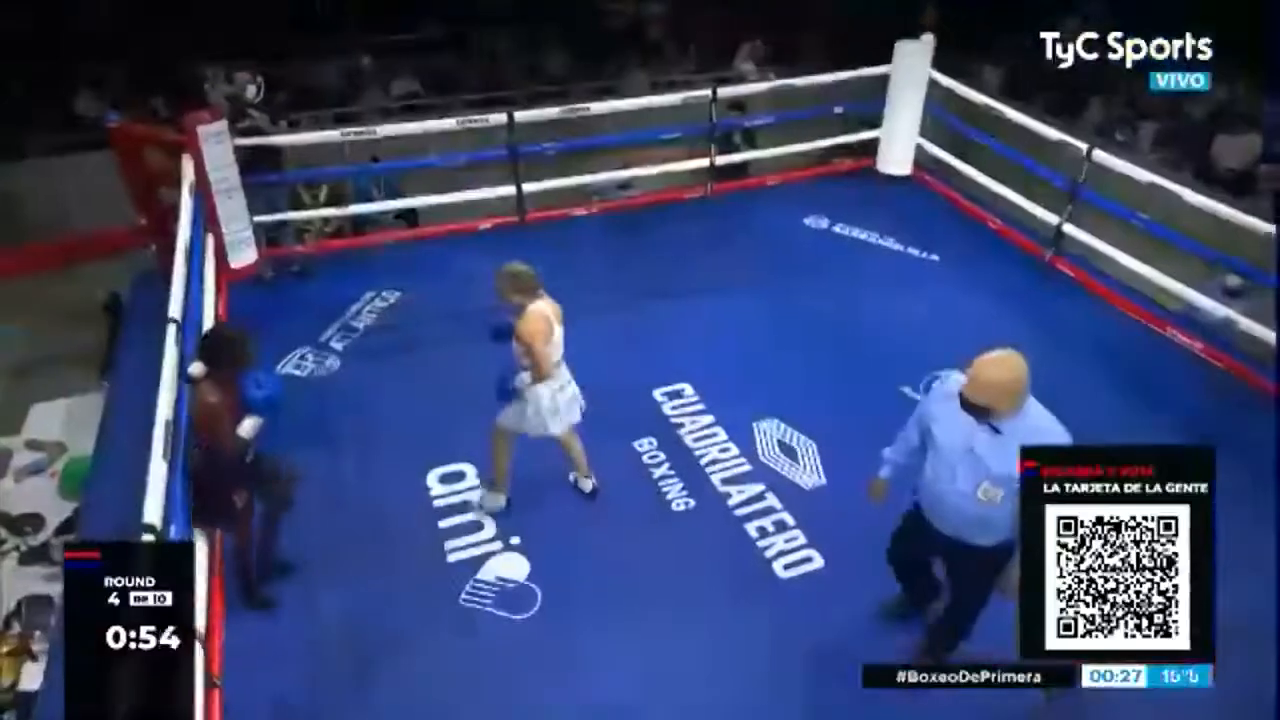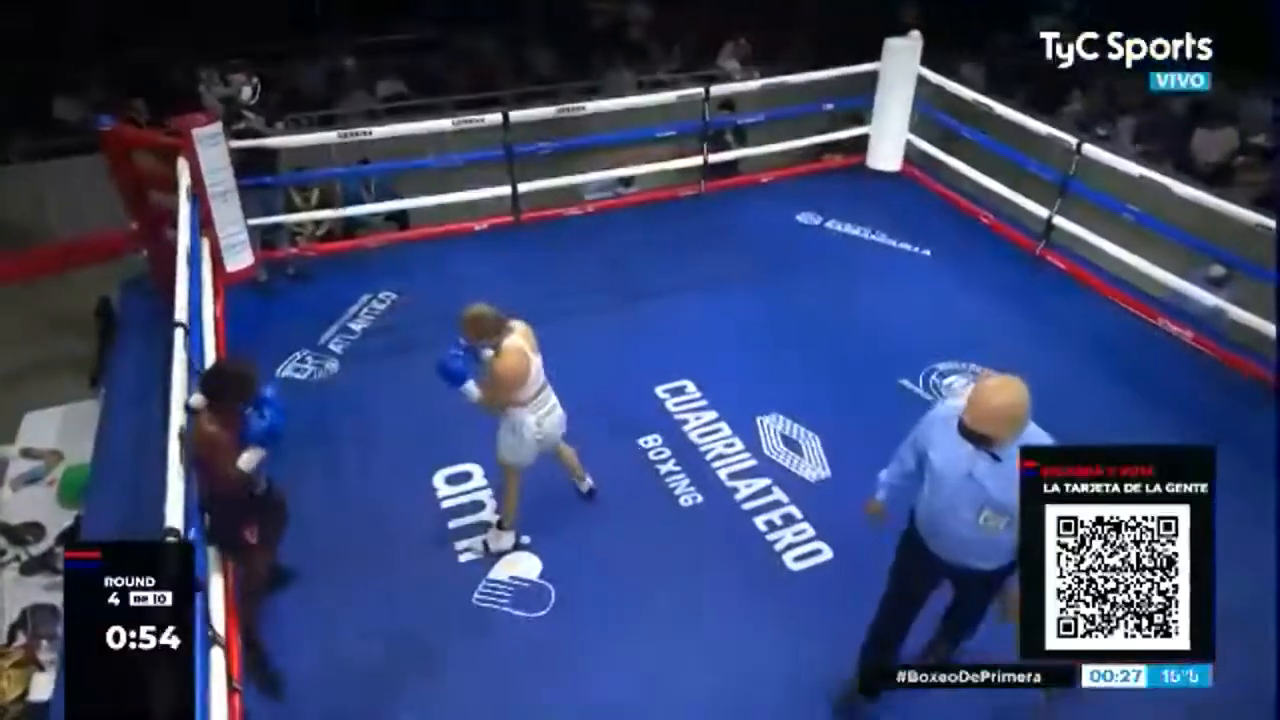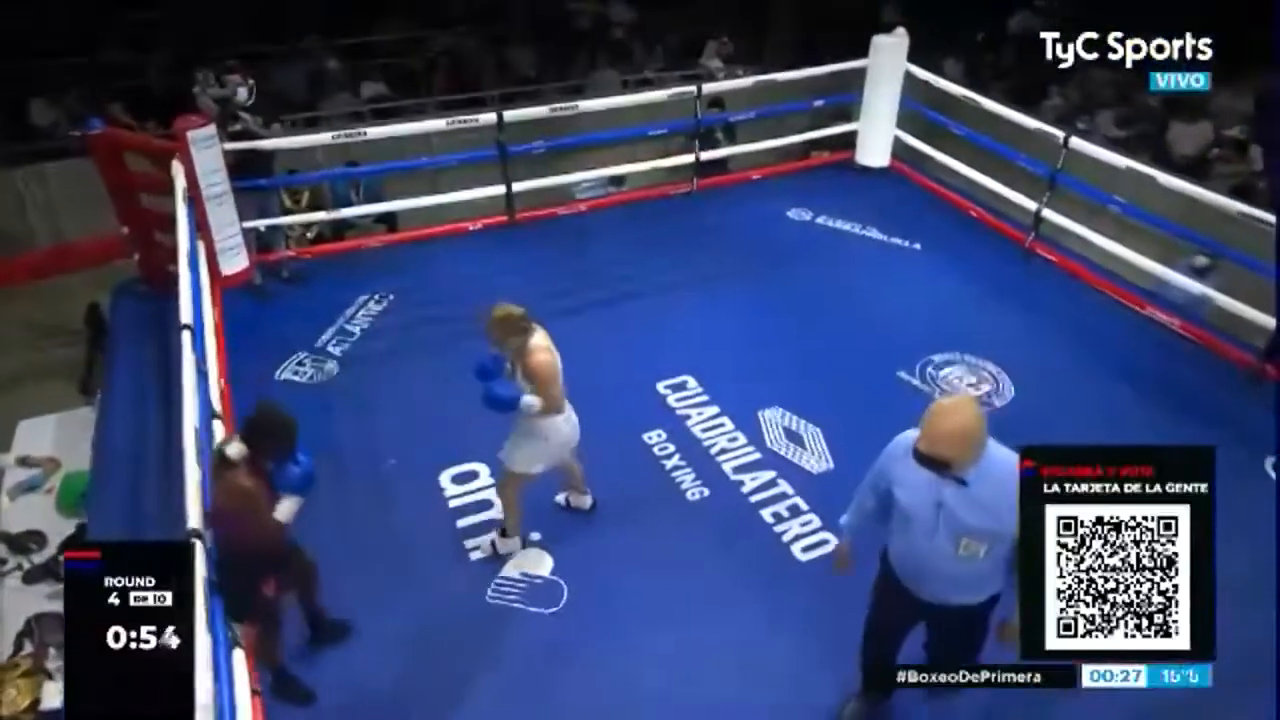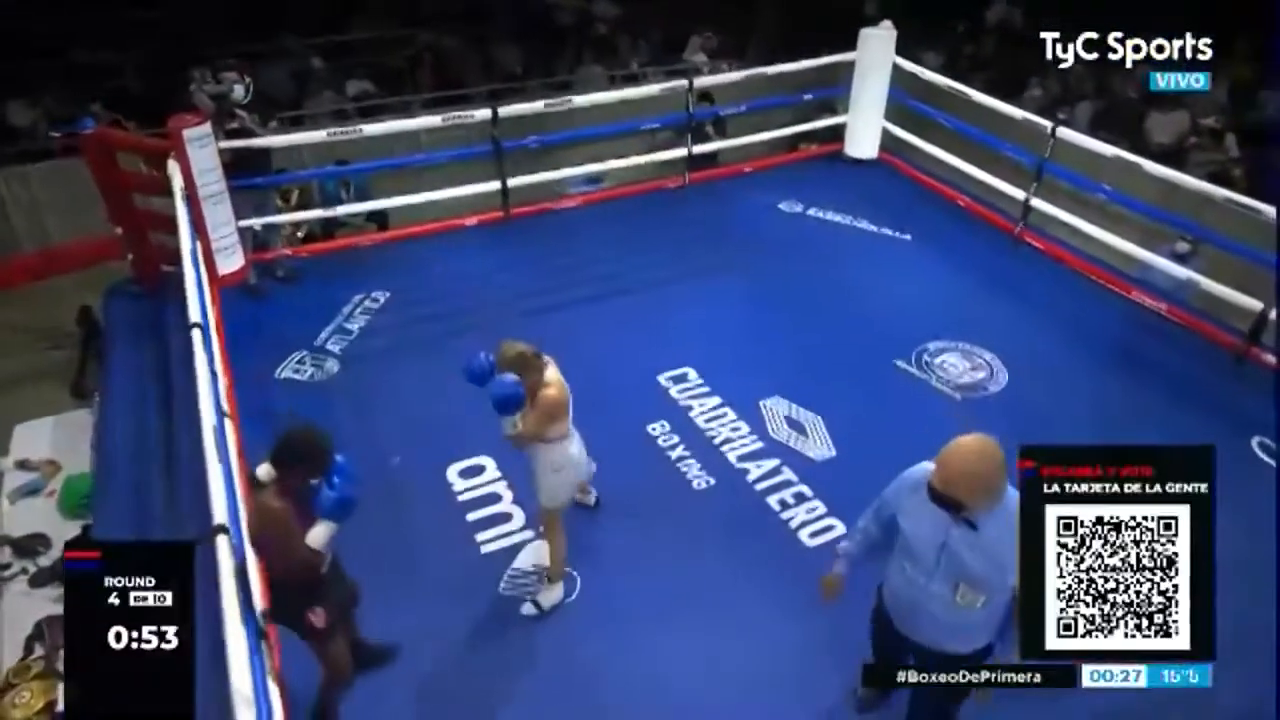
dt=0.4s
person 1, frame 1
left shoulder: (1049, 442)
right shoulder: (947, 390)
right elbow: (915, 432)
right wrist: (887, 470)
left hip: (983, 546)
right hip: (928, 515)
left knee: (964, 603)
right knee: (902, 557)
left ankle: (937, 648)
right ankle: (922, 593)
person 1, frame 2
right shoulder: (946, 415)
right elbow: (911, 455)
left wrist: (1020, 587)
right wrist: (884, 493)
left hip: (985, 566)
right hip: (924, 539)
left knee: (967, 613)
right knee: (893, 612)
left ankle: (946, 643)
right ankle: (865, 687)
person 1, frame 3
left shoulder: (1016, 484)
right shoulder: (902, 448)
right elbow: (872, 495)
right wrist: (848, 534)
left hip: (966, 604)
right hip: (899, 577)
left knee: (949, 667)
right knee: (879, 642)
right ankle: (873, 694)
person 1, frame 4
right shoulder: (916, 480)
right elbow: (877, 523)
right wrist: (843, 563)
left hip: (956, 654)
right hip: (894, 611)
right knee: (884, 656)
right ankle: (882, 684)
person 2, frame 1
left shoulder: (222, 382)
right shoulder: (210, 401)
right elbow: (226, 452)
right wrist: (254, 419)
left hip: (243, 458)
right hip: (223, 473)
left knee: (281, 492)
right knee: (244, 533)
left ankle: (266, 558)
right ankle: (251, 587)
person 2, frame 2
left shoulder: (224, 411)
right shoulder: (208, 432)
right elbow: (227, 483)
left wrist: (262, 412)
right wrist: (257, 448)
left hip: (254, 490)
right hip: (234, 507)
left knee: (277, 518)
right knee: (252, 581)
left ankle: (268, 569)
right ankle: (255, 656)
person 2, frame 3
left shoulder: (231, 451)
right shoulder: (244, 487)
right elbow: (267, 539)
left hip: (252, 543)
right hip: (245, 560)
left knee: (305, 570)
right knee: (269, 621)
left ankle: (318, 625)
right ankle: (280, 677)
person 2, frame 4
left shoulder: (284, 480)
right shoulder: (272, 508)
right elbow: (298, 564)
left wrist: (326, 487)
right wrist: (329, 522)
left hip: (320, 572)
right hip: (300, 593)
left knee: (347, 603)
right knee: (340, 669)
left ankle: (357, 652)
person 3, frame 1
left shoulder: (527, 326)
right shoulder: (550, 304)
left elbow: (542, 371)
left wrist: (516, 384)
right wrist: (514, 335)
left hip: (540, 394)
right hip: (562, 383)
left knee: (501, 434)
right knee: (567, 432)
left ankle: (497, 494)
right ankle: (586, 480)
person 3, frame 2
left shoulder: (503, 366)
right shoulder: (519, 327)
left elbow: (494, 405)
left wrist: (464, 383)
right wrist: (480, 355)
left hip: (524, 421)
right hip: (547, 405)
left knee: (510, 477)
right knee: (558, 445)
left ankle: (505, 534)
right ankle: (583, 482)
person 3, frame 3
left shoulder: (537, 361)
right shoulder: (533, 332)
left elbow: (554, 405)
right elbow: (518, 370)
left wrist: (518, 401)
right wrist: (501, 367)
left hip: (544, 429)
right hip: (561, 420)
left knee: (508, 485)
right knee: (565, 458)
left ankle: (509, 538)
right ankle: (581, 497)
person 3, frame 4
left shoulder: (549, 396)
right shoulder: (540, 362)
left elbow: (520, 437)
left wrist: (509, 411)
right wrist: (492, 380)
left hip: (554, 455)
right hip: (563, 449)
left knee: (551, 523)
right knee: (571, 476)
left ankle: (554, 586)
right ankle: (586, 494)
person 4, frame 1
left shoulder: (268, 106)
right shoulder: (233, 112)
left wrist: (266, 126)
left hip: (274, 171)
right hip: (250, 175)
right knee: (257, 224)
left ankle: (293, 263)
right ankle: (264, 269)
person 4, frame 2
left shoulder: (264, 107)
right shoulder: (228, 112)
left wrist: (260, 128)
left hip: (269, 175)
right hip: (245, 179)
left knee: (278, 222)
right knee: (252, 227)
left ankle: (288, 266)
right ankle: (259, 273)
person 4, frame 3
left shoulder: (261, 107)
right shoulder: (223, 113)
left elbow: (277, 135)
left wrist: (255, 129)
left hip: (266, 177)
right hip: (240, 182)
left knee: (275, 224)
right knee: (247, 230)
left ankle: (282, 267)
right ankle: (254, 275)
person 4, frame 4
left shoulder: (258, 105)
right shoulder: (219, 109)
left wrist: (251, 126)
left hip: (263, 177)
right hip: (237, 181)
left knee: (271, 223)
right knee: (243, 230)
left ankle: (277, 266)
right ankle: (250, 275)
